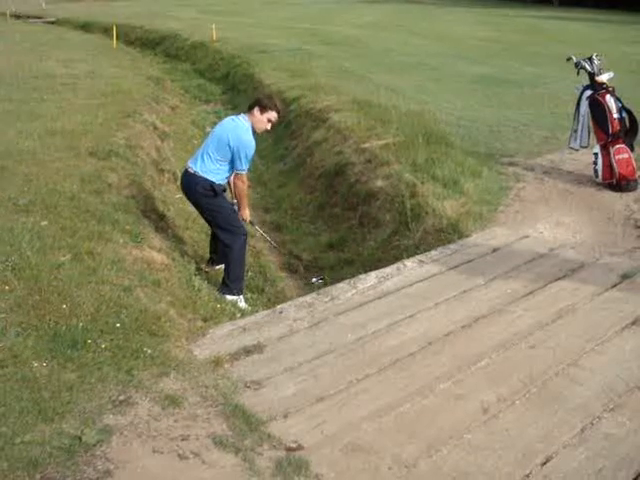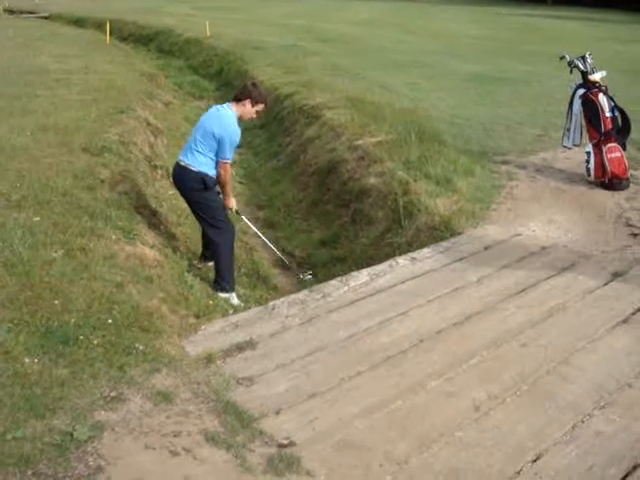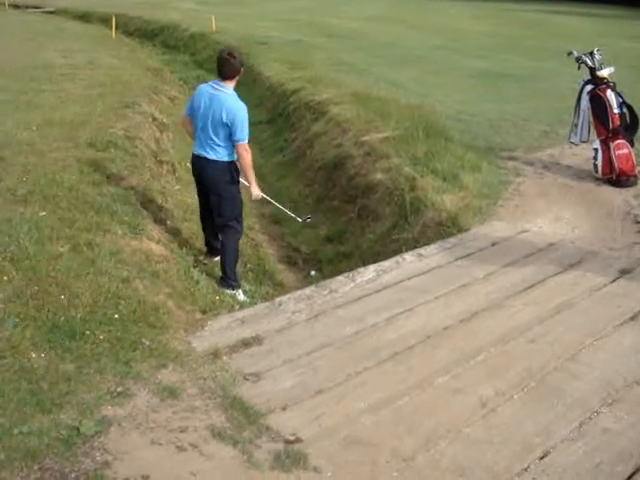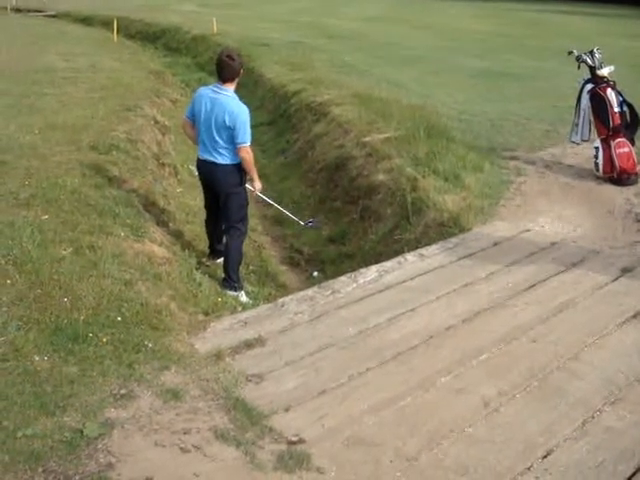
dt=1s
person 1, frame 1
left shoulder: (231, 121)
right shoulder: (245, 139)
right elbow: (240, 179)
left wrist: (235, 202)
right wrist: (243, 208)
left hip: (190, 178)
right hip: (203, 187)
left knee: (224, 217)
right knee: (237, 234)
left ankle: (217, 259)
right ankle: (232, 290)
person 1, frame 2
left shoulder: (218, 111)
right shoulder: (231, 128)
right elbow: (224, 169)
left wrist: (223, 194)
right wrist: (228, 196)
left hip: (184, 171)
right hip: (195, 179)
left knee: (213, 214)
right knee: (224, 229)
left ankle: (208, 255)
right ankle: (224, 287)
person 1, frame 3
left shoulder: (200, 91)
right shoulder: (236, 107)
left elbow: (187, 122)
right elbow: (242, 150)
right wrist: (252, 183)
left hip: (198, 161)
right hip: (220, 168)
left knee: (208, 211)
right knee: (232, 225)
left ankle: (213, 249)
right ankle: (229, 281)
person 1, frame 4
left shoulder: (200, 95)
right shoulder: (238, 109)
left elbow: (187, 126)
right elbow: (243, 152)
right wrist: (255, 179)
left hip: (204, 165)
right hip: (228, 172)
left knee: (213, 212)
right knee: (236, 226)
left ankle: (215, 251)
right ankle: (231, 282)
